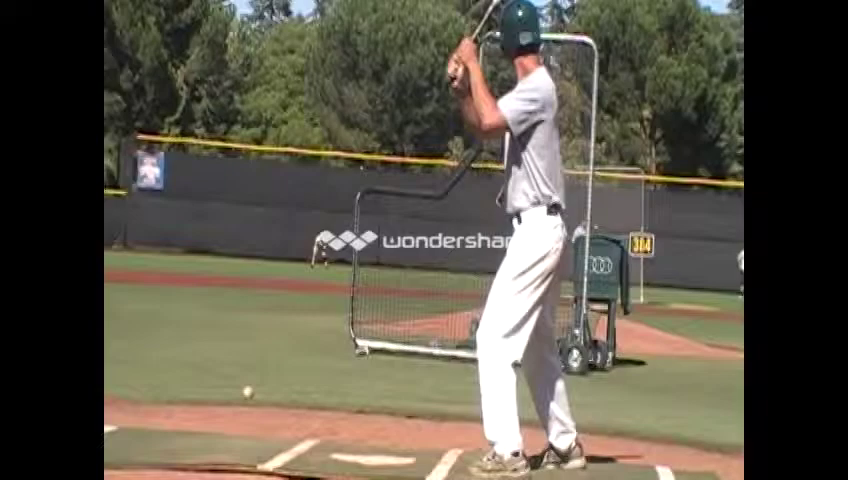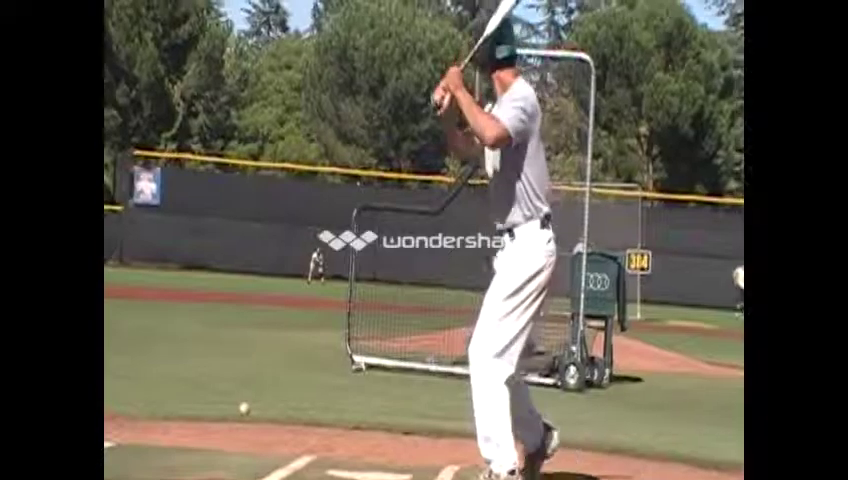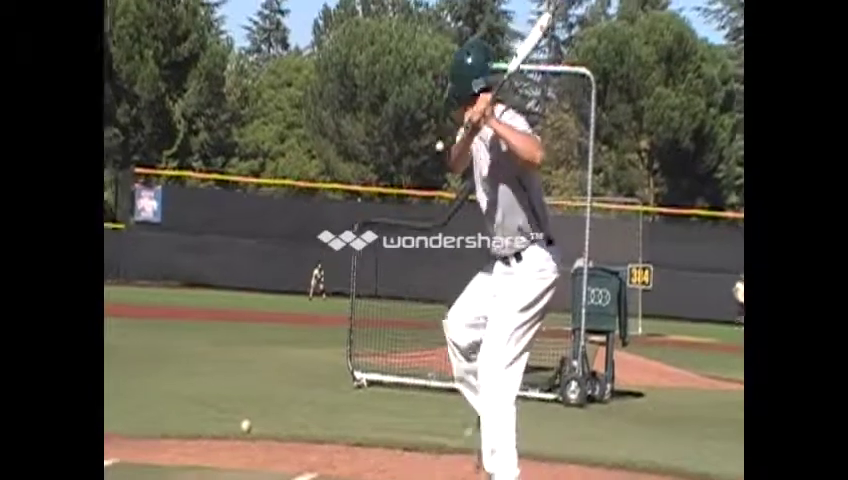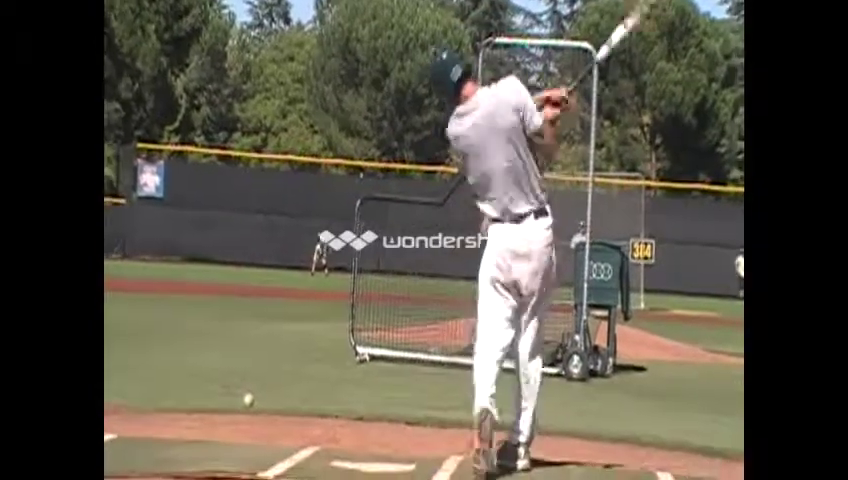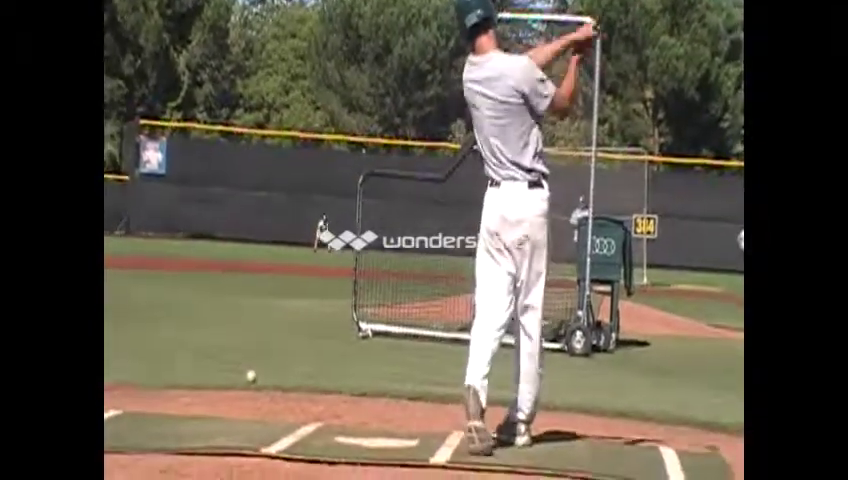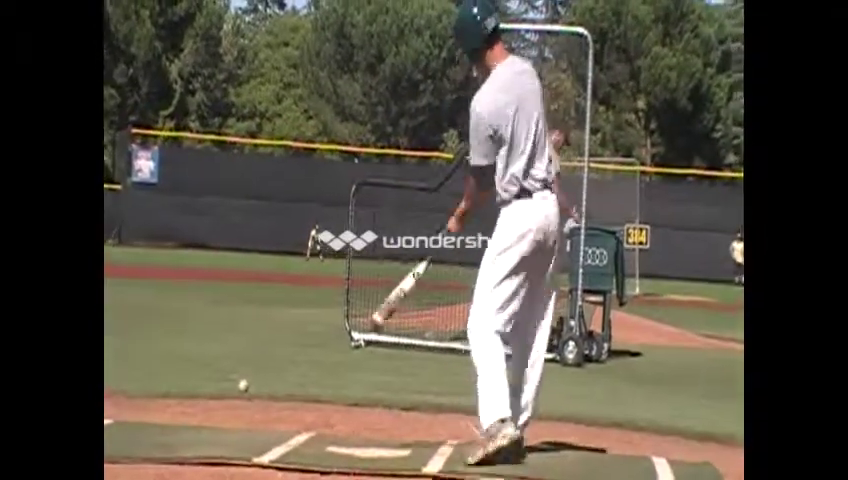
dt=0.5s
person 1, frame 1
left shoulder: (537, 88)
right shoulder: (531, 87)
left elbow: (490, 121)
right elbow: (482, 125)
left wrist: (474, 65)
right wrist: (461, 88)
left hip: (536, 231)
right hip: (540, 231)
left knee: (494, 338)
right knee: (538, 344)
person 1, frame 2
left shoulder: (521, 98)
right shoulder: (503, 102)
left elbow: (491, 135)
right elbow: (467, 150)
left wrist: (460, 91)
right wrist: (447, 114)
left hip: (526, 245)
right hip: (519, 246)
left knee: (486, 355)
right knee: (502, 354)
right ankle: (535, 438)
person 1, frame 3
left shoulder: (508, 123)
right shoulder: (478, 128)
left elbow: (535, 156)
right elbow: (456, 164)
left wrist: (493, 122)
right wrist: (469, 128)
left hip: (531, 266)
right hip: (504, 264)
left knee: (495, 373)
right knee: (457, 329)
right ankle: (494, 433)
person 1, frame 4
left shoulder: (455, 129)
right shoulder: (511, 91)
right elbow: (546, 138)
left wrist: (539, 101)
right wrist: (550, 109)
left hip: (502, 237)
right hip: (539, 232)
left knee: (491, 341)
right knee: (531, 347)
left ankle: (485, 410)
right ankle: (519, 443)
person 1, frame 5
left shoulder: (470, 74)
right shoulder: (517, 70)
right elbow: (560, 107)
left wrist: (570, 41)
right wrist: (577, 61)
left hip: (496, 200)
right hip: (530, 200)
left knee: (490, 310)
right knee: (529, 316)
left ankle: (475, 391)
right ankle: (520, 419)
person 1, frame 6
left shoulder: (483, 102)
right shoulder: (527, 72)
left elbow: (481, 175)
left wrist: (459, 216)
left hip: (519, 212)
right hip: (547, 208)
left knee: (484, 321)
right knee: (532, 329)
left ankle: (499, 421)
right ankle: (515, 425)
